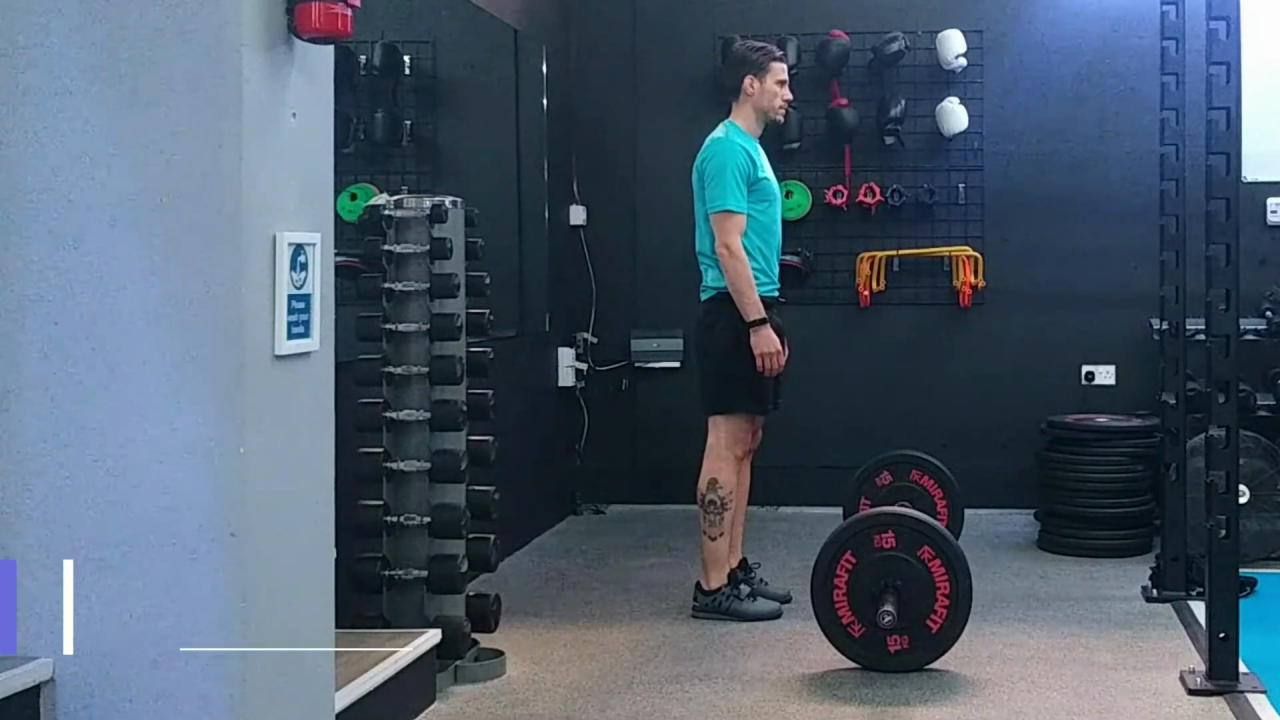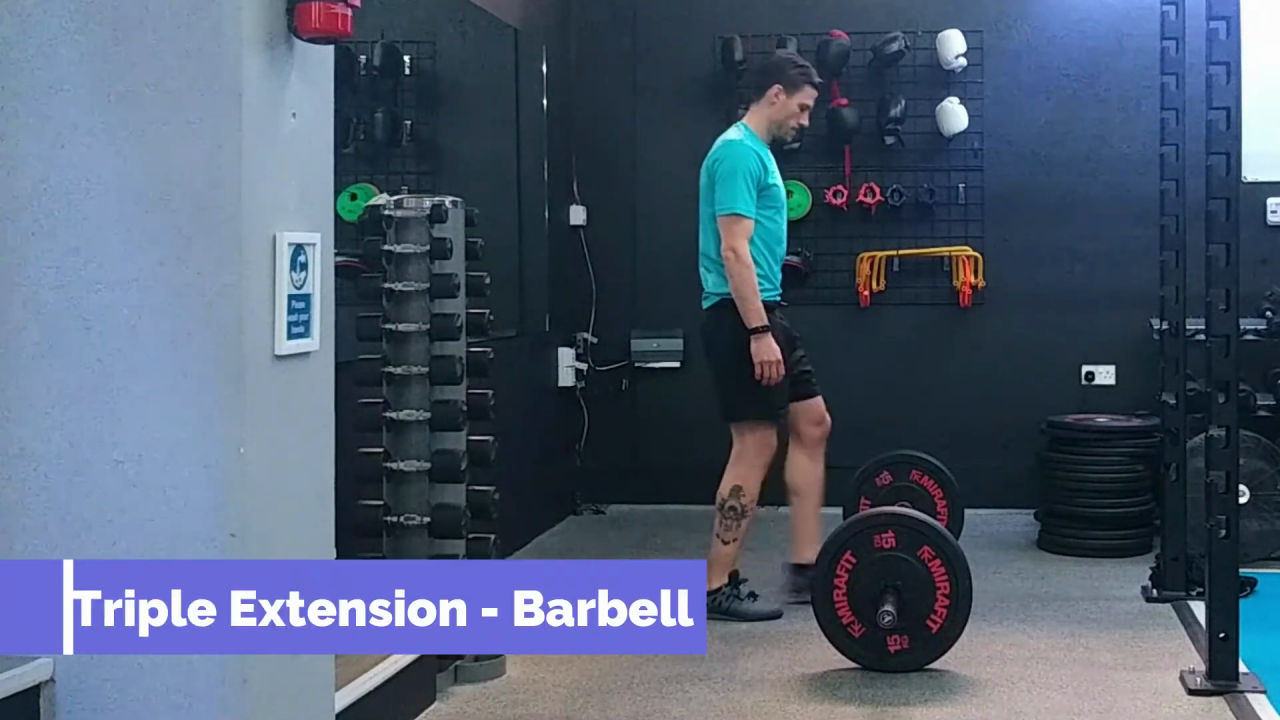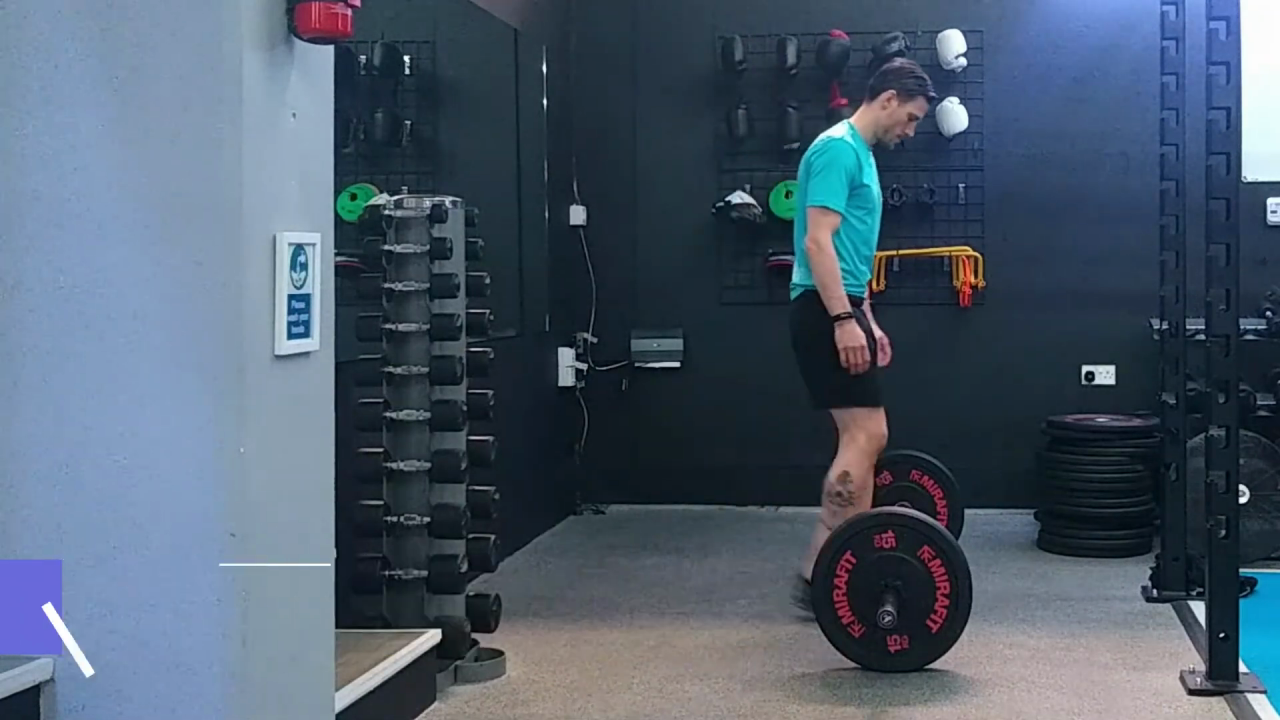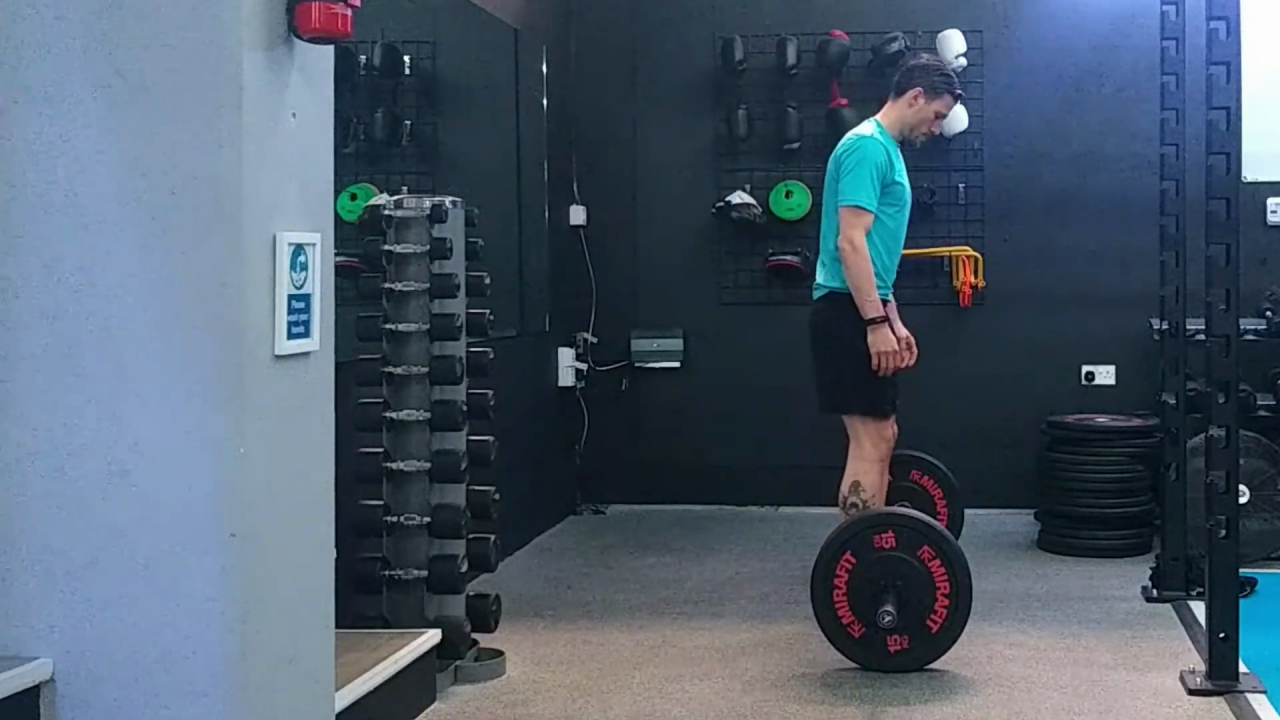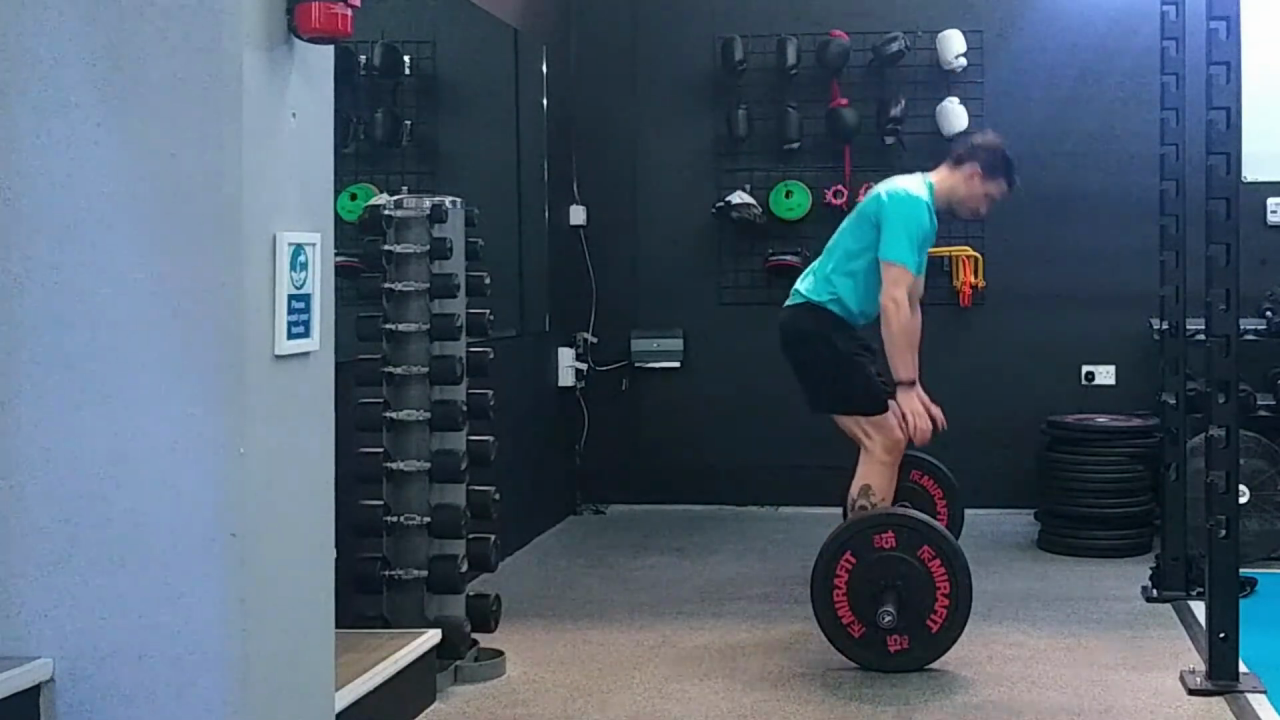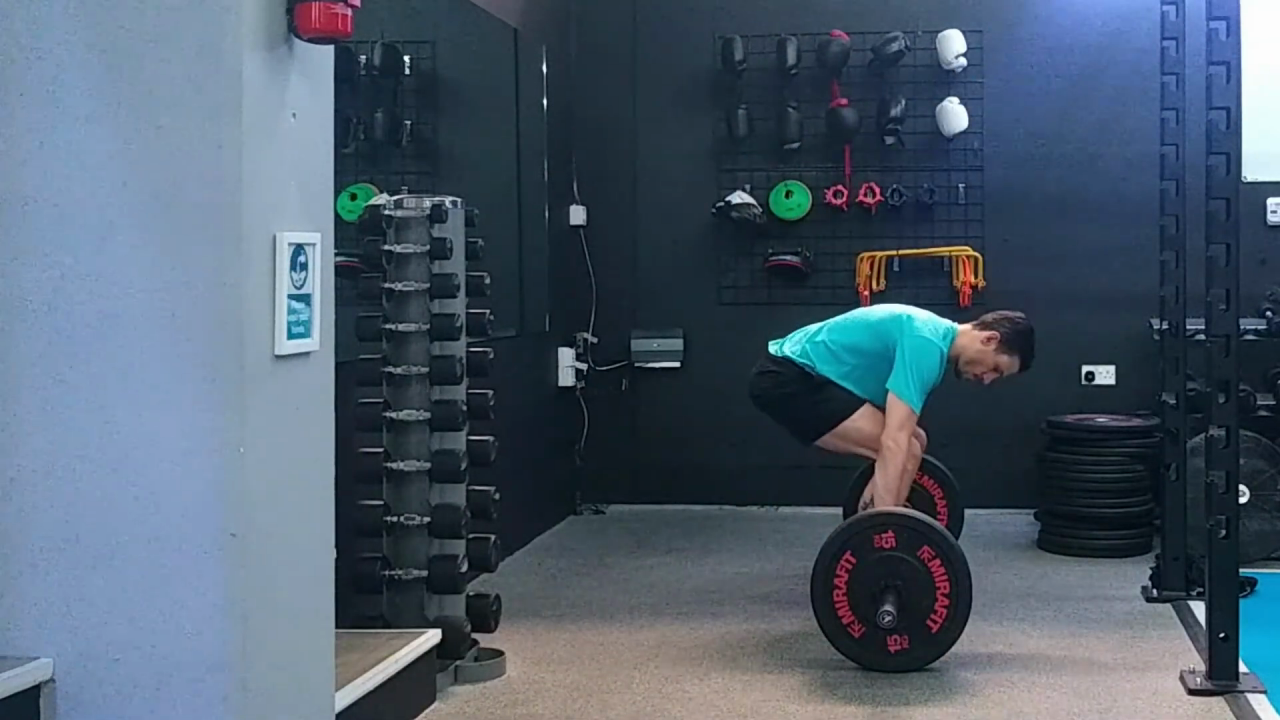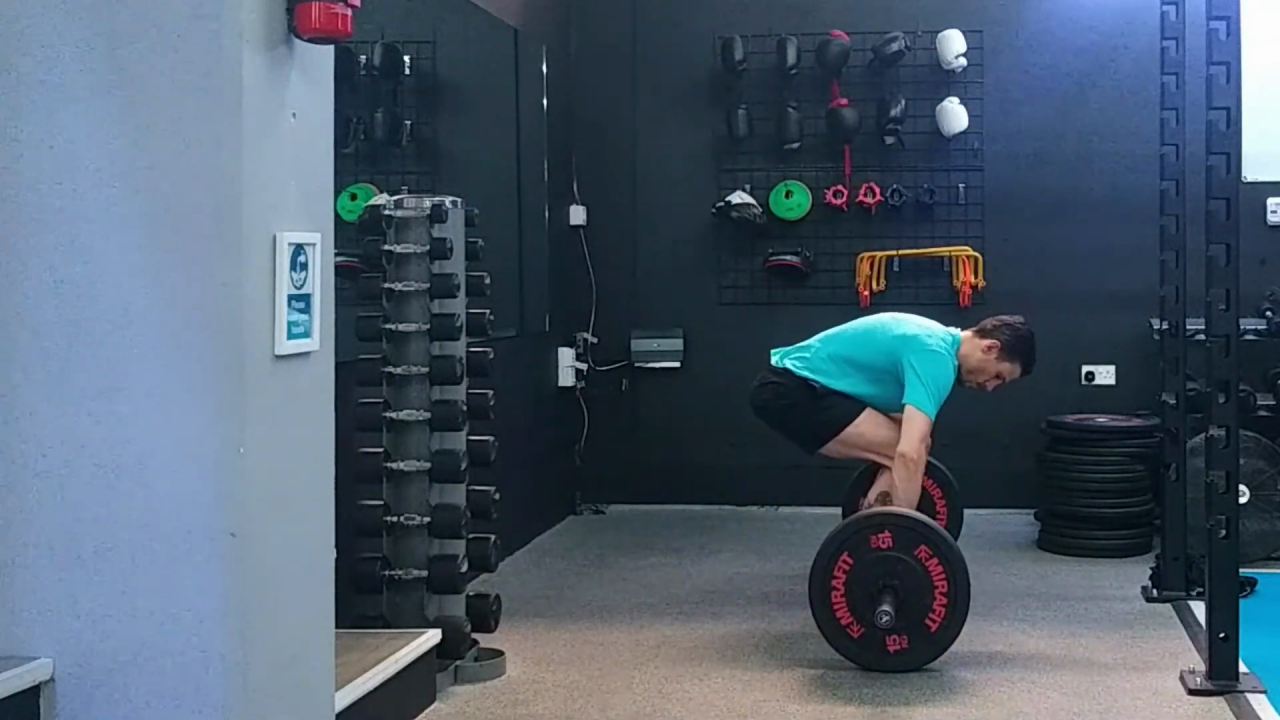
dt=0.7s
person 1, frame 1
left shoulder: (749, 148)
right shoulder: (727, 149)
right elbow: (728, 246)
left wrist: (766, 319)
right wrist: (758, 323)
left hip: (752, 311)
right hip: (736, 314)
left knee: (744, 444)
right knee: (727, 445)
left ankle: (735, 568)
right ankle: (714, 586)
person 1, frame 2
left shoulder: (757, 152)
right shoulder: (738, 152)
right elbow: (734, 250)
right wrist: (759, 332)
left hip: (763, 316)
right hip: (741, 321)
left knee: (813, 424)
right knee: (755, 447)
left ankle: (806, 565)
right ankle: (718, 586)
person 1, frame 3
left shoulder: (859, 153)
right shoulder: (837, 149)
right elbow: (818, 241)
left wrist: (868, 321)
right wrist: (843, 318)
left hip: (844, 308)
right hip: (827, 309)
left knee: (868, 435)
right knee: (866, 435)
right ankle: (822, 569)
person 1, frame 4
left shoulder: (884, 149)
right shoulder: (868, 147)
right elbow: (850, 242)
left wrist: (894, 320)
right wrist: (877, 323)
left hip: (863, 313)
right hip: (850, 314)
left knee: (880, 437)
right knee: (871, 442)
person 1, frame 5
left shoulder: (918, 203)
right shoulder: (910, 202)
left elbow: (910, 305)
right elbow: (892, 301)
left wrist: (915, 387)
right wrist: (905, 387)
left hip: (832, 321)
right hip: (816, 320)
left knee: (890, 437)
right knee: (884, 440)
person 1, frame 6
left shoulder: (935, 340)
right shoulder: (927, 345)
left elbow: (900, 435)
right elbow: (893, 441)
left hip: (798, 375)
right hip: (785, 377)
left knee: (914, 443)
right knee: (906, 450)
person 1, frame 7
left shoulder: (936, 341)
right shoulder: (936, 358)
left elbow: (907, 444)
right elbow: (909, 454)
left hip: (797, 383)
right hip: (787, 389)
left knee: (906, 444)
right knee: (908, 449)
